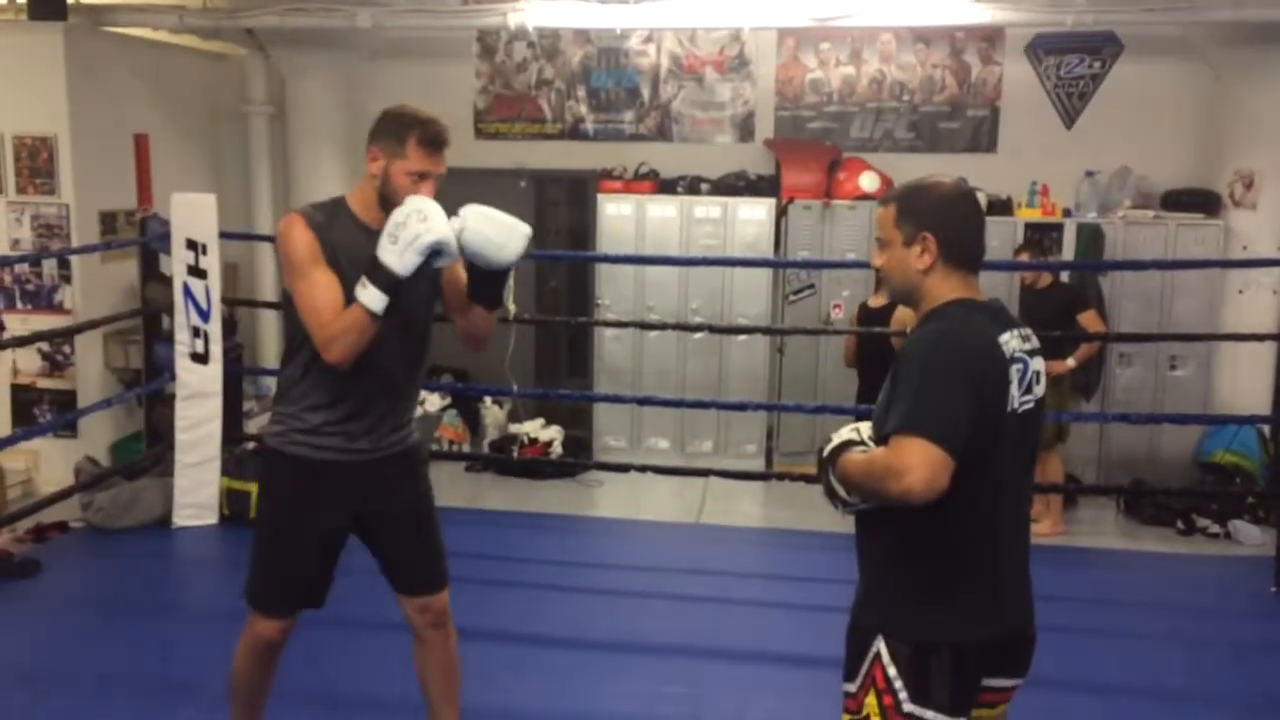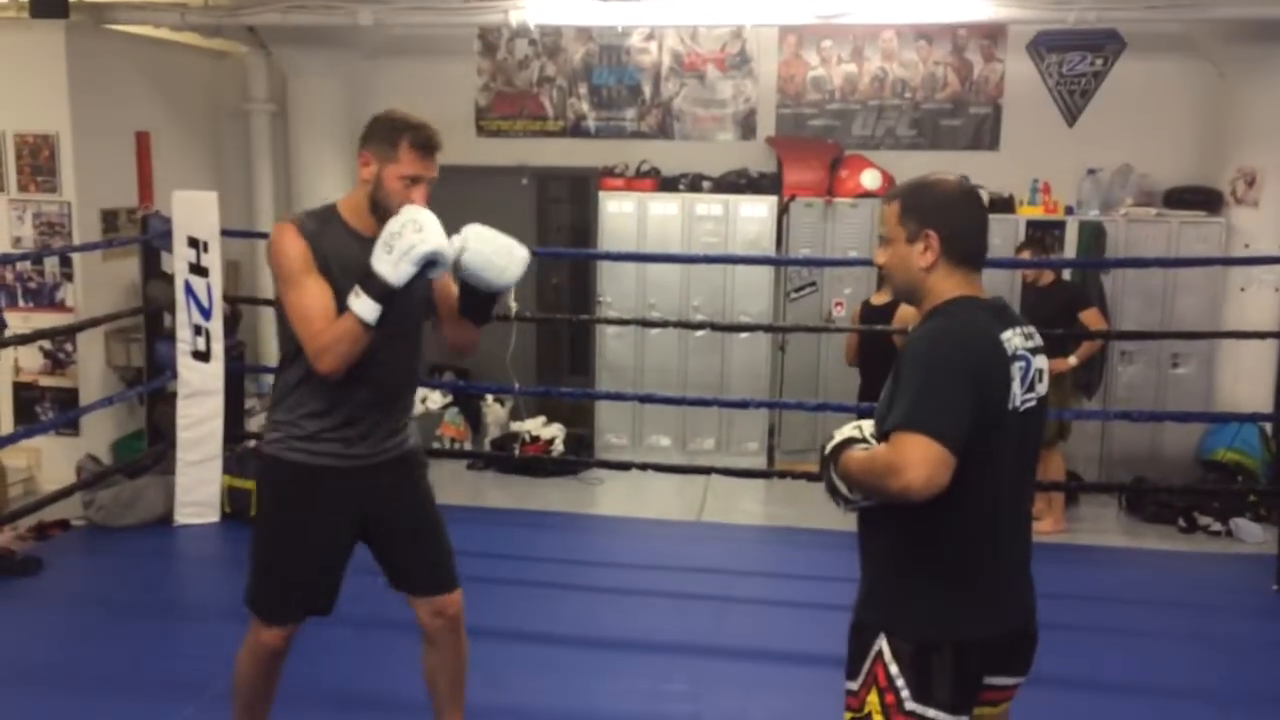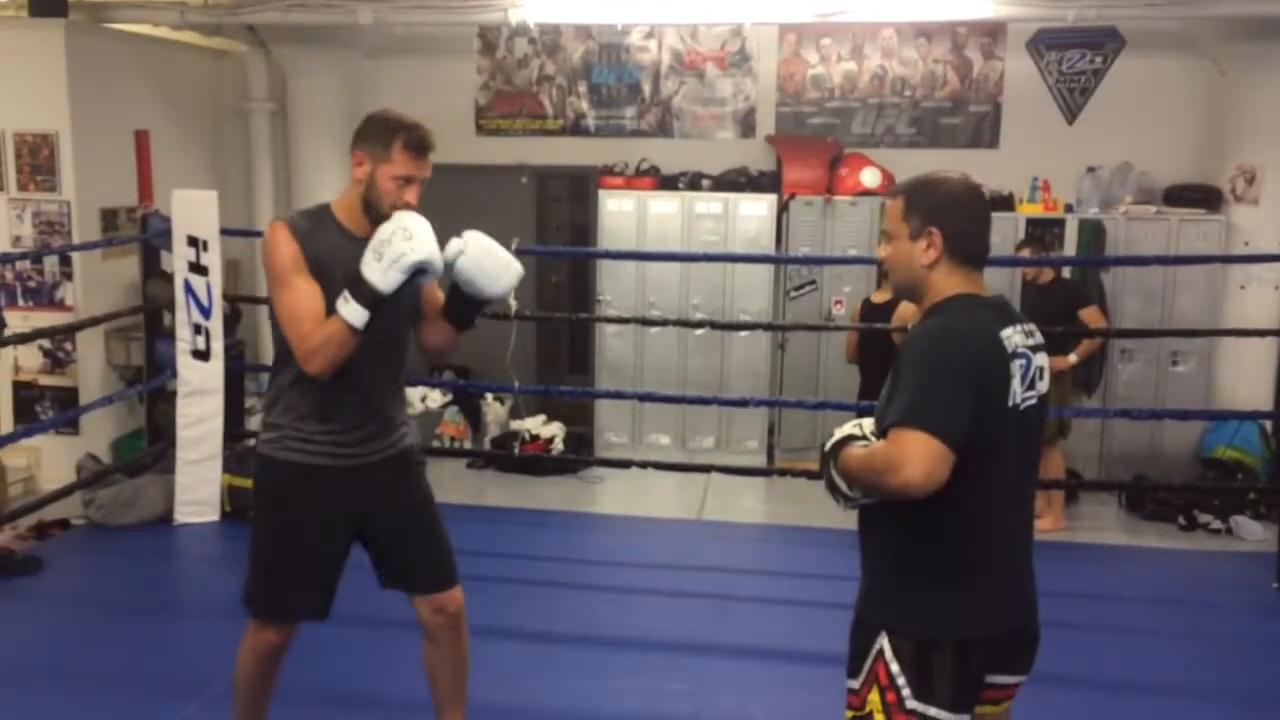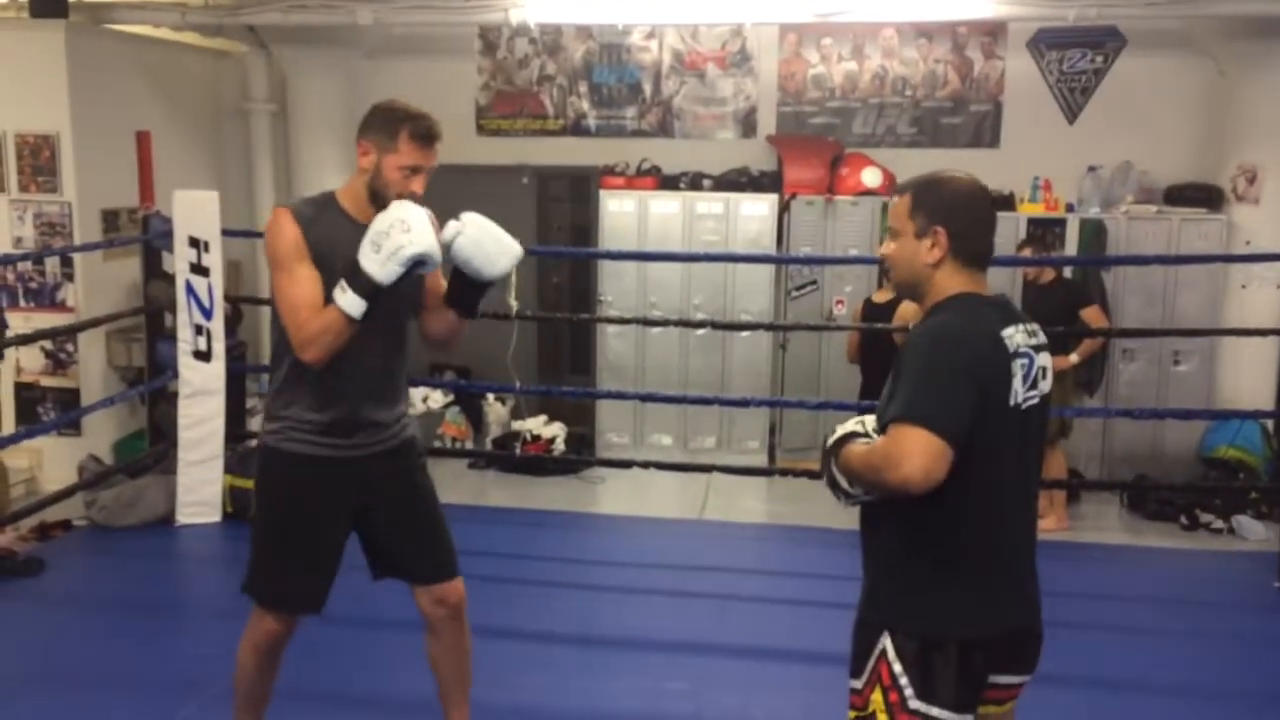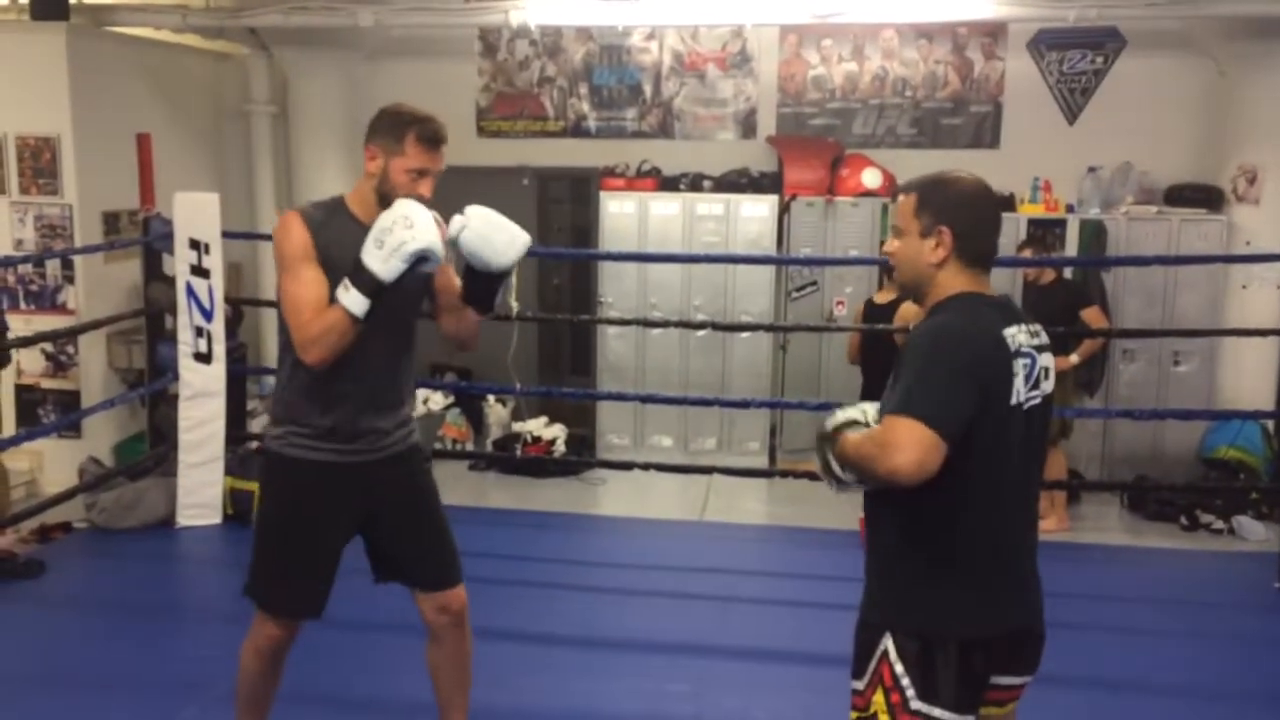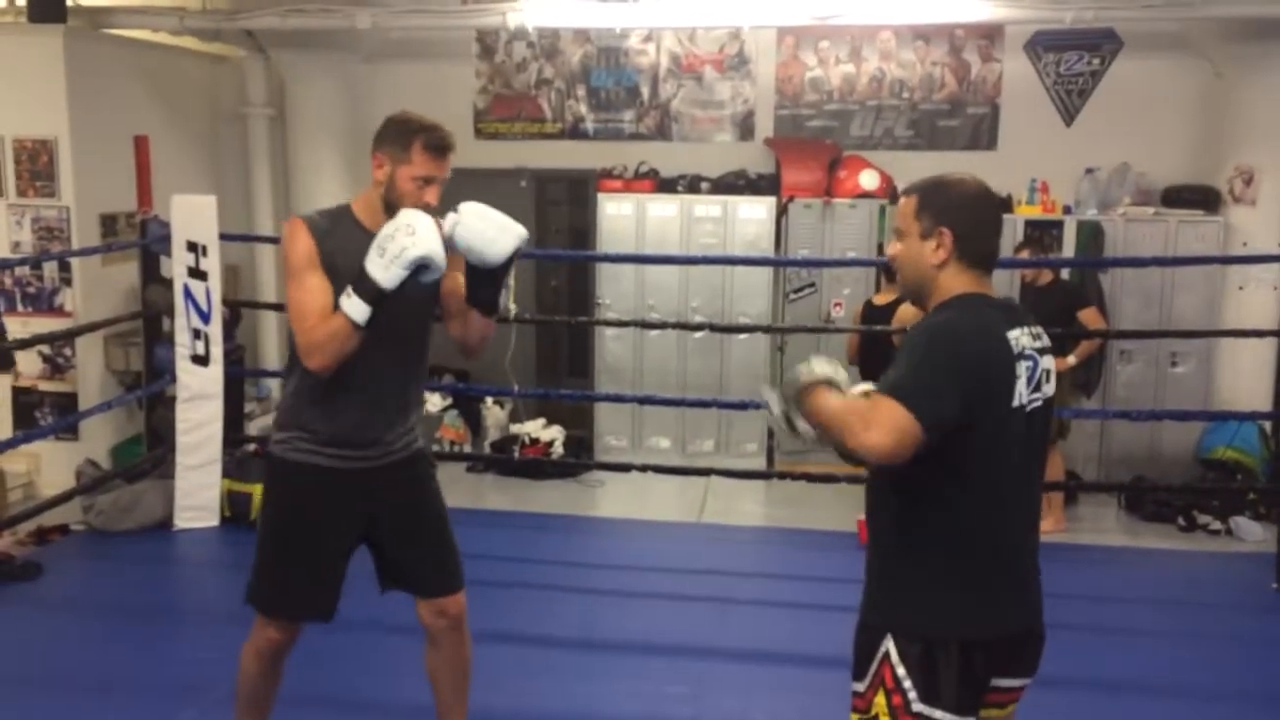
dt=0.1s
person 1, frame 1
left shoulder: (428, 231)
right shoulder: (307, 231)
left elbow: (476, 334)
right elbow: (336, 347)
left wrist: (489, 273)
right wrist: (388, 269)
left hip: (391, 451)
right hip: (307, 456)
left knee: (432, 610)
right knee: (269, 625)
person 1, frame 2
left shoulder: (423, 237)
right shoulder: (298, 239)
left elbow: (461, 341)
right elbow: (329, 356)
left wrist: (482, 290)
right wrist: (382, 279)
left hip: (388, 456)
right hip: (304, 462)
left knee: (444, 612)
right knee: (272, 632)
person 1, frame 3
left shoulder: (414, 237)
right shoulder: (292, 238)
left elbow: (434, 343)
right elbow: (314, 356)
left wrist: (468, 298)
right wrist: (372, 284)
left hip: (385, 456)
right hip: (301, 463)
left knee: (445, 607)
right knee: (271, 629)
person 1, frame 4
left shoulder: (418, 228)
right shoulder: (295, 225)
left elbow: (438, 333)
right elbow: (311, 345)
left wrist: (469, 283)
right wrist: (370, 275)
left hip: (386, 446)
right hip: (303, 453)
left knee: (446, 600)
right knee: (272, 621)
person 1, frame 5
left shoulder: (430, 233)
right shoulder: (304, 228)
left elbow: (461, 335)
right elbow: (313, 347)
left wrist: (486, 276)
right wrist: (374, 273)
left hip: (391, 452)
right hip: (306, 458)
left knee: (448, 608)
right knee: (275, 627)
person 1, frame 6
left shoulder: (436, 239)
right shoulder: (310, 236)
left elbow: (471, 342)
right elbow: (317, 353)
left wrist: (487, 276)
right wrist: (376, 281)
left hip: (398, 459)
right hip: (312, 464)
left knee: (447, 612)
right knee: (275, 630)
person 2, frame 1
left shoulder: (941, 345)
right shoulder: (1011, 334)
left elbow: (914, 476)
left wrist: (844, 464)
right wrist: (879, 449)
left hip: (923, 622)
right hip: (997, 611)
person 2, frame 2
left shoulder: (943, 343)
right shoulder: (1014, 332)
left elbow: (914, 473)
left wrist: (846, 460)
right wrist: (879, 445)
left hip: (925, 619)
right hip: (999, 609)
person 2, frame 3
left shoulder: (943, 340)
right shoulder: (1016, 329)
left elbow: (913, 469)
left wrist: (847, 459)
right wrist: (880, 445)
left hip: (927, 617)
right hip: (1001, 606)
person 2, frame 4
left shoulder: (945, 339)
right shoulder: (1019, 330)
left elbow: (913, 465)
left wrist: (848, 455)
right wrist: (880, 441)
left hip: (930, 616)
right hip: (1006, 606)
person 2, frame 5
left shoulder: (949, 336)
right shoulder: (1014, 330)
left elbow: (905, 458)
left wrist: (844, 443)
right wrist: (886, 424)
left hip: (934, 615)
right hip: (1006, 604)
person 2, frame 6
left shoulder: (949, 335)
right shoulder: (1023, 332)
left elbow: (877, 434)
left wrist: (814, 395)
right wrist: (868, 401)
left hip: (931, 615)
right hip: (1007, 606)
person 3, frame 1
left shoulder: (1066, 293)
right shoulder: (1026, 292)
left elbow: (1098, 332)
left wrist: (1070, 362)
left hip: (1052, 380)
left knee: (1048, 447)
left ankle: (1055, 518)
right ankle: (1039, 505)
person 3, frame 2
left shoulder: (1068, 291)
right shoulder: (1028, 290)
left elbow: (1100, 330)
left wrist: (1071, 360)
left hip: (1053, 378)
left knee: (1050, 444)
left ankle: (1057, 516)
right ankle: (1041, 503)
person 3, frame 3
left shoulder: (1068, 290)
right shoulder: (1028, 288)
left elbow: (1100, 328)
left wrist: (1072, 358)
left hip: (1054, 375)
left knee: (1050, 443)
left ankle: (1057, 514)
right ankle: (1041, 501)
person 3, frame 4
left shoulder: (1069, 289)
right shoulder: (1029, 288)
left elbow: (1102, 327)
left wrist: (1073, 358)
left hip: (1055, 375)
left knee: (1051, 442)
left ankle: (1059, 514)
right ankle: (1043, 501)
person 3, frame 5
left shoulder: (1070, 290)
right shoulder: (1029, 288)
left elbow: (1102, 329)
left wrist: (1073, 358)
left hip: (1056, 376)
left knee: (1052, 442)
left ankle: (1060, 514)
right ankle: (1043, 502)
person 3, frame 6
left shoulder: (1067, 291)
right shoulder: (1027, 289)
left elbow: (1099, 329)
left wrist: (1071, 359)
left hip: (1053, 376)
left knee: (1050, 443)
left ankle: (1057, 515)
right ankle: (1041, 503)
